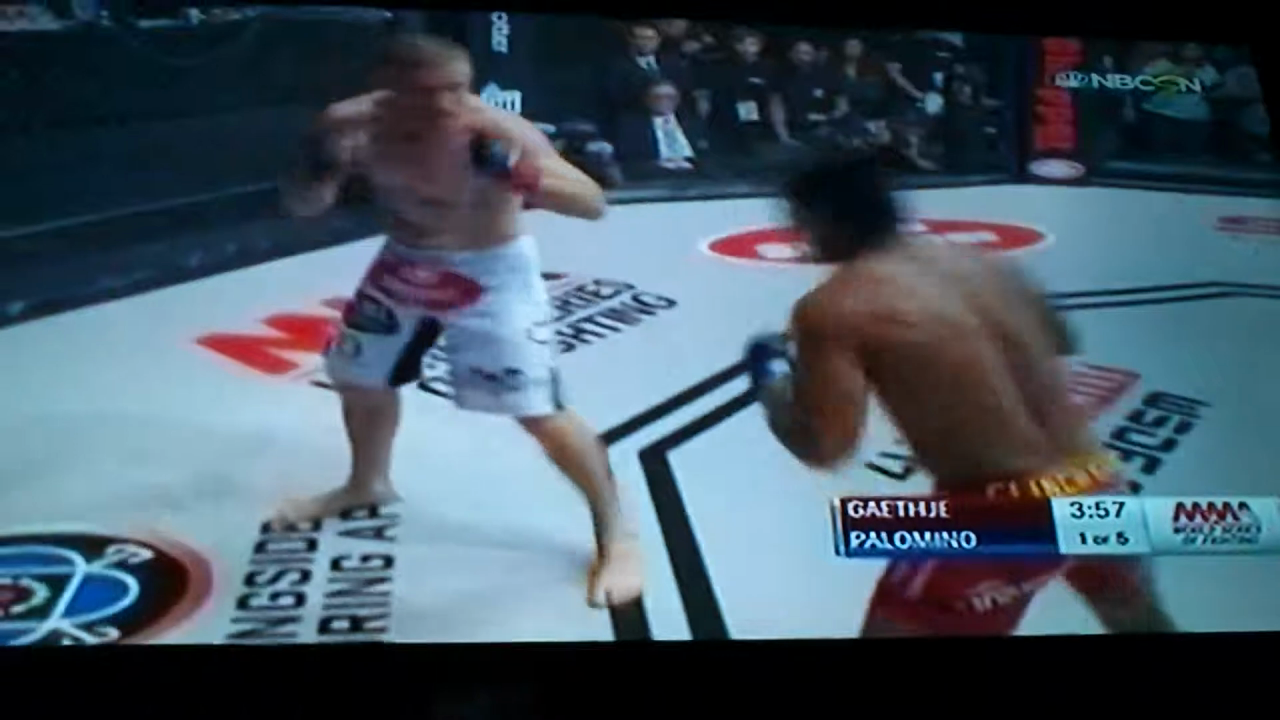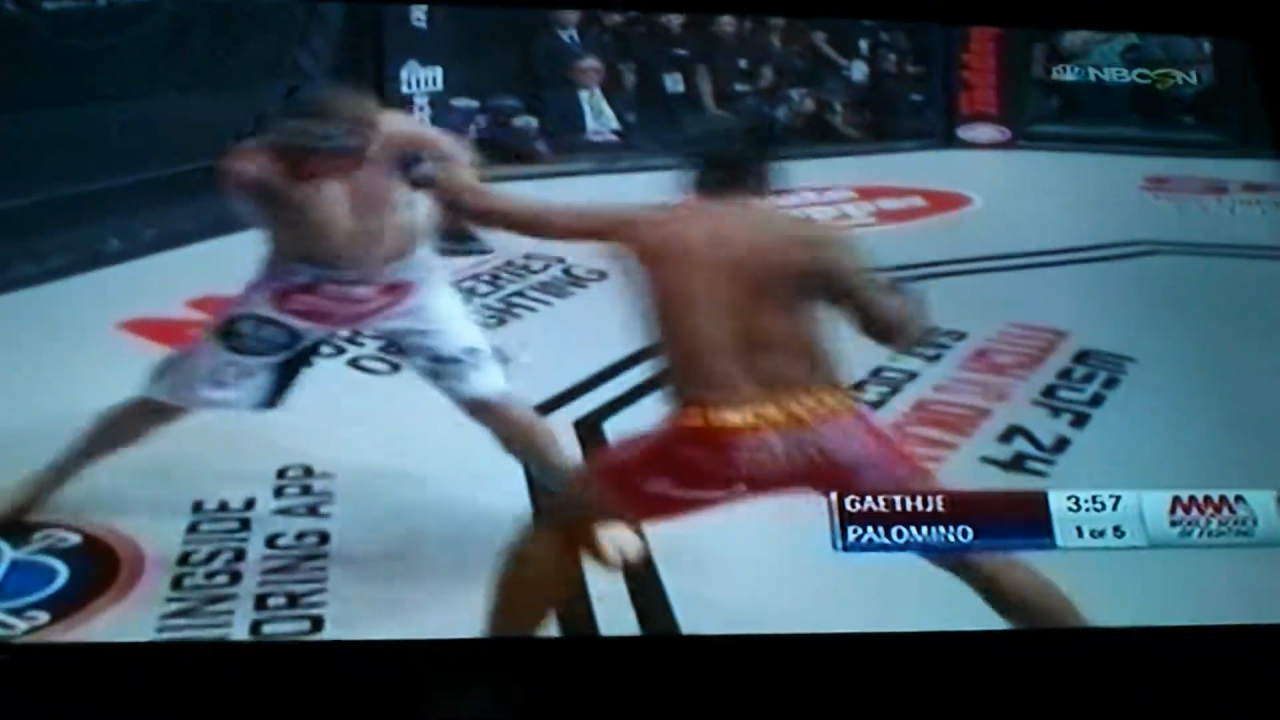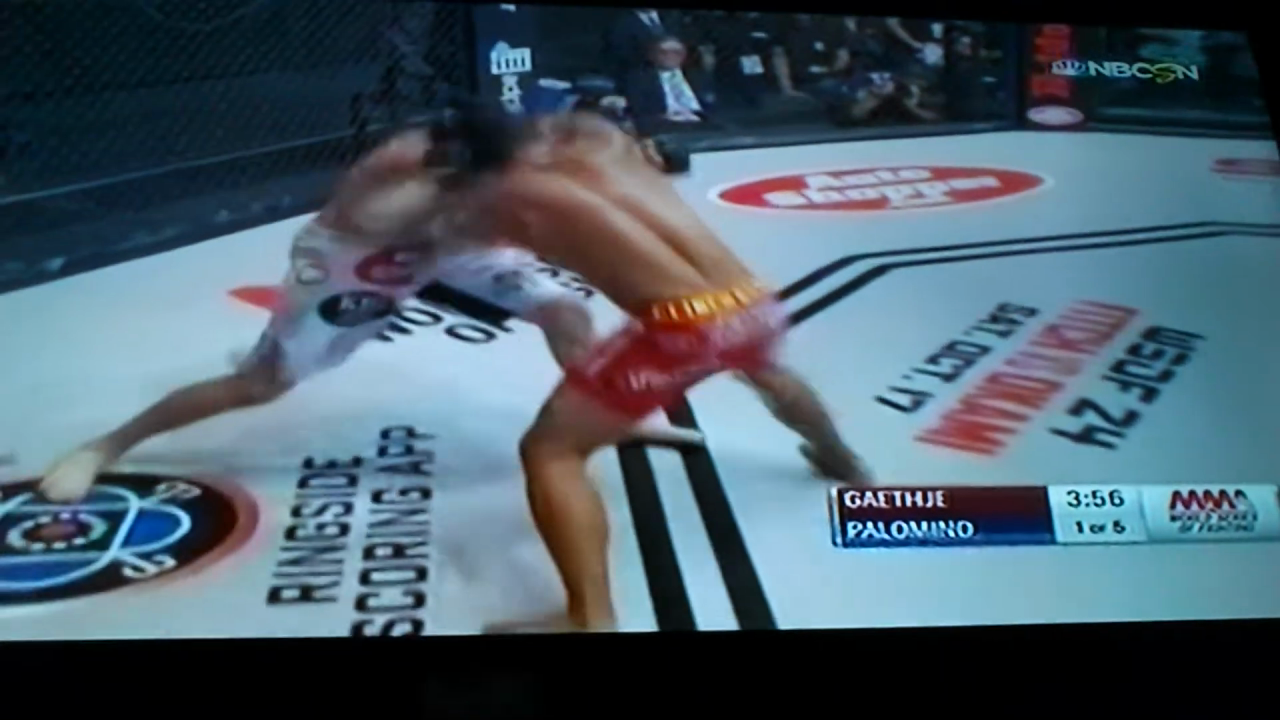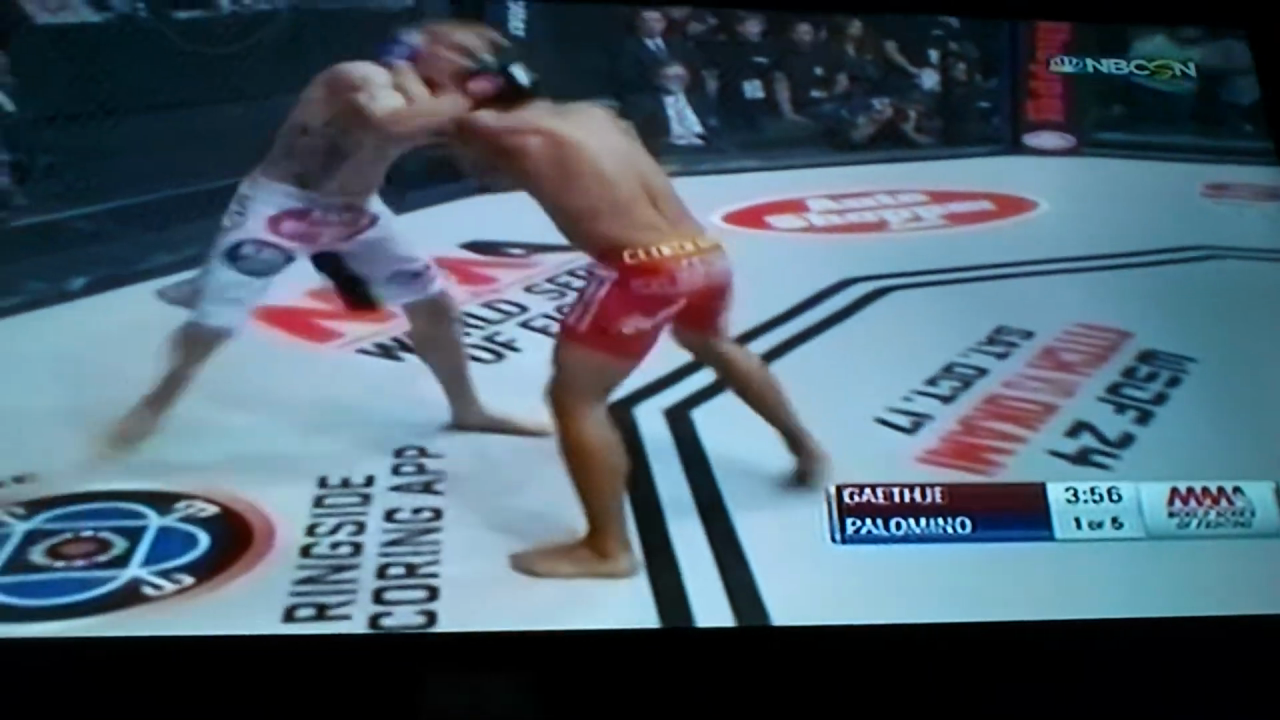
dt=0.5s
person 1, frame 1
left shoulder: (500, 131)
right shoulder: (349, 121)
left elbow: (593, 203)
right elbow: (308, 202)
left wrist: (526, 180)
right wrist: (317, 174)
left hip: (490, 271)
right hip: (403, 264)
left knee: (538, 413)
right knee: (361, 382)
left ankle: (616, 534)
right ankle: (367, 485)
person 1, frame 2
left shoulder: (395, 133)
right shoulder: (255, 167)
left elbow: (461, 168)
right elbow: (332, 236)
right wrist: (319, 175)
left hip: (408, 283)
right hip: (300, 287)
left knee: (492, 400)
right knee: (166, 399)
person 1, frame 3
right shoulder: (423, 160)
right elbow: (367, 221)
left hip: (420, 245)
right hip: (345, 258)
left knee: (563, 310)
right knee: (261, 383)
right ankle: (106, 447)
person 1, frame 4
left shoulder: (428, 96)
right shoulder: (364, 78)
right elbow: (394, 123)
right wrist: (473, 94)
left hip: (353, 210)
right hip: (276, 207)
left knee: (433, 306)
right knee: (214, 323)
left ankle: (467, 411)
right ankle: (161, 399)
person 2, frame 1
left shoulder: (831, 310)
right shoulder: (988, 268)
left elbow: (824, 448)
right elbow: (1062, 342)
left wrist: (771, 384)
right hip: (1097, 490)
right knee: (1135, 616)
person 2, frame 2
left shoulder: (651, 226)
right shoulder: (807, 239)
left elbow: (504, 212)
right elbow: (901, 331)
left wrist: (454, 187)
right wrist: (905, 303)
left hip: (717, 445)
right hip: (828, 433)
left knee: (560, 522)
right knee: (976, 549)
person 2, frame 3
left shoulder: (502, 199)
right shoulder: (599, 139)
left hip: (682, 327)
right hip: (752, 302)
left knee: (549, 452)
right knee: (761, 368)
left ankle: (591, 619)
right ankle: (841, 458)
person 2, frame 4
left shoulder: (509, 132)
right shoulder: (597, 116)
left hip: (639, 272)
right hip: (707, 261)
left knee: (572, 400)
right knee: (714, 347)
right ankle: (804, 446)
